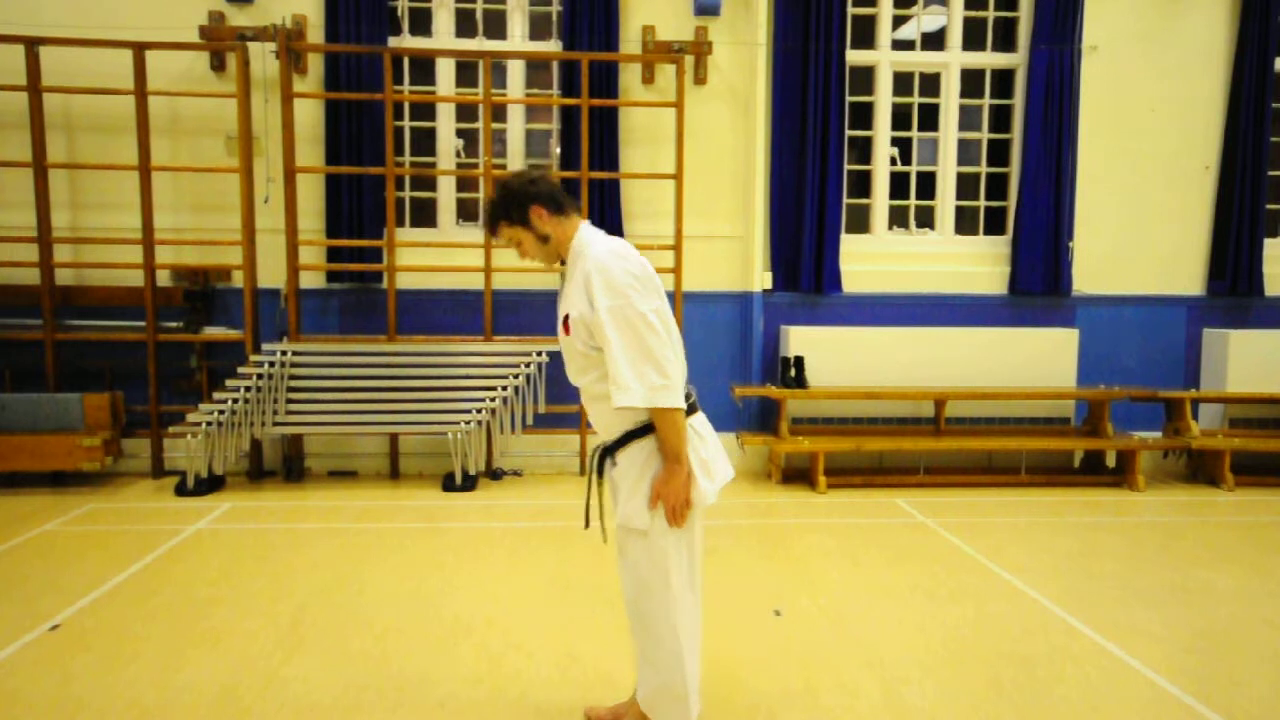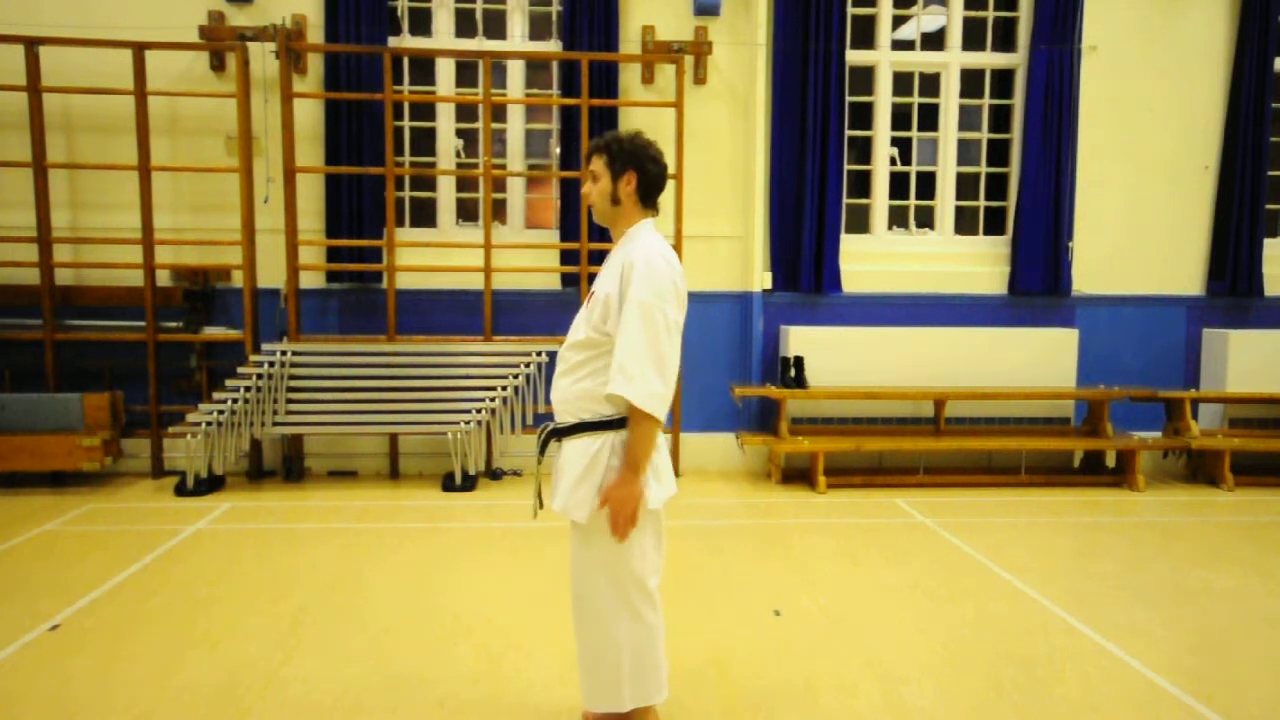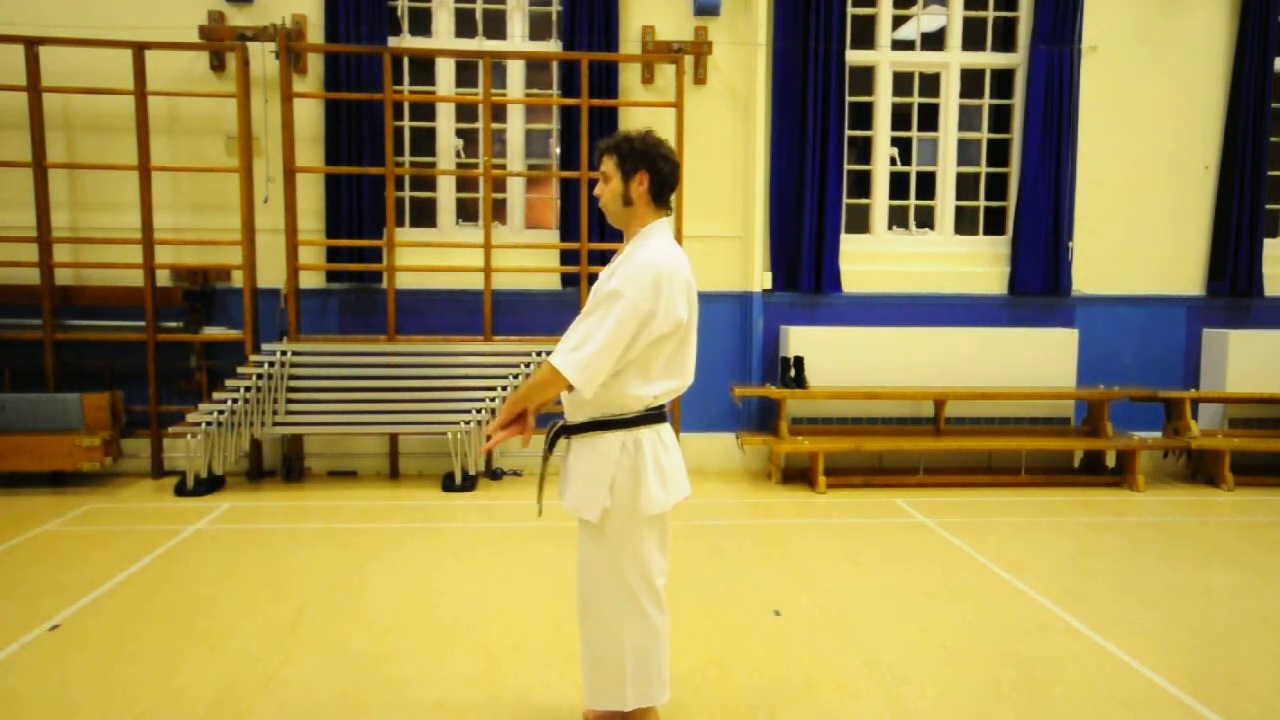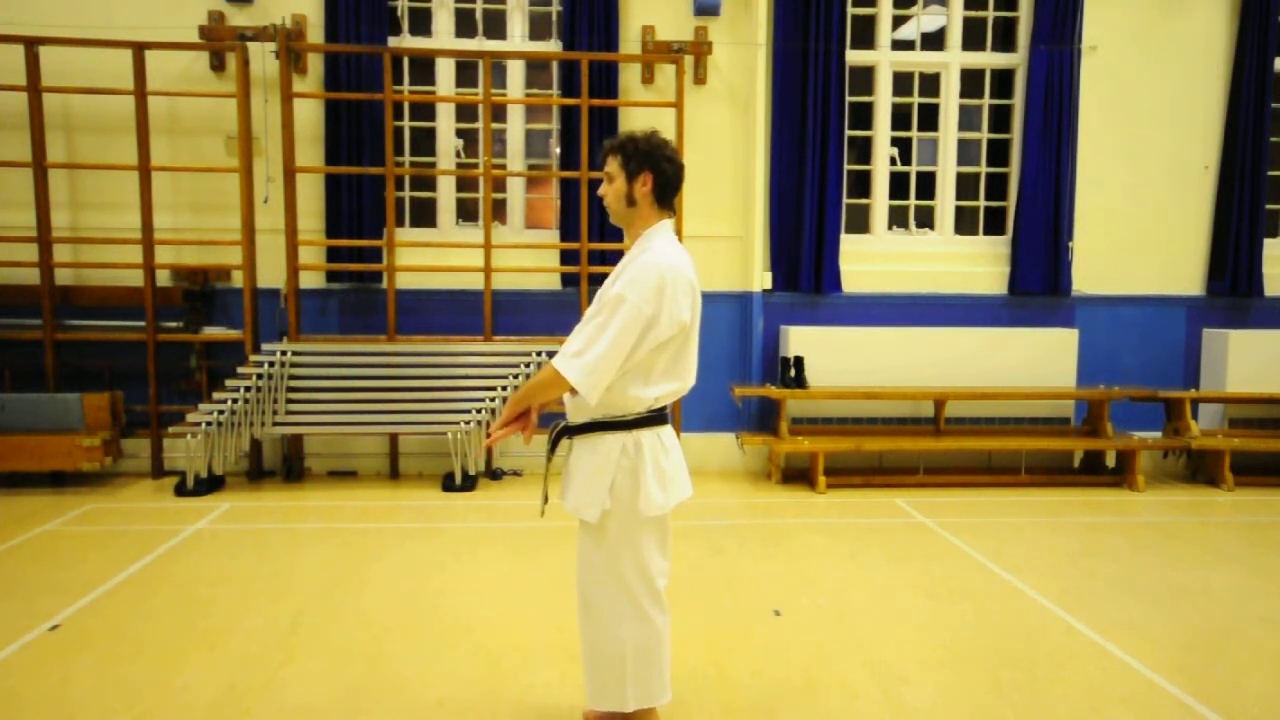
dt=1s
person 1, frame 1
left shoulder: (607, 264)
right shoulder: (583, 267)
left elbow: (656, 376)
left wrist: (674, 465)
left hip: (660, 454)
right hip: (638, 453)
left knee: (661, 593)
right knee: (646, 588)
person 1, frame 2
left shoulder: (647, 261)
right shoulder: (627, 256)
left elbow: (646, 382)
left wrist: (630, 475)
left hip: (615, 455)
right hip: (600, 451)
left knee: (620, 590)
right knee: (604, 588)
person 1, frame 3
left shoulder: (653, 264)
right shoulder: (642, 257)
left elbow: (579, 359)
right elbow: (591, 355)
left wrist: (517, 401)
right wrist: (532, 404)
left hip: (626, 453)
right hip: (617, 447)
left knee: (626, 593)
right knee: (616, 589)
person 1, frame 4
left shoulder: (656, 266)
right shoulder: (648, 259)
left elbow: (583, 362)
right elbow: (596, 356)
left wrist: (521, 400)
right wrist: (536, 402)
left hip: (626, 455)
right hip: (621, 449)
left knee: (627, 591)
right knee: (618, 586)
